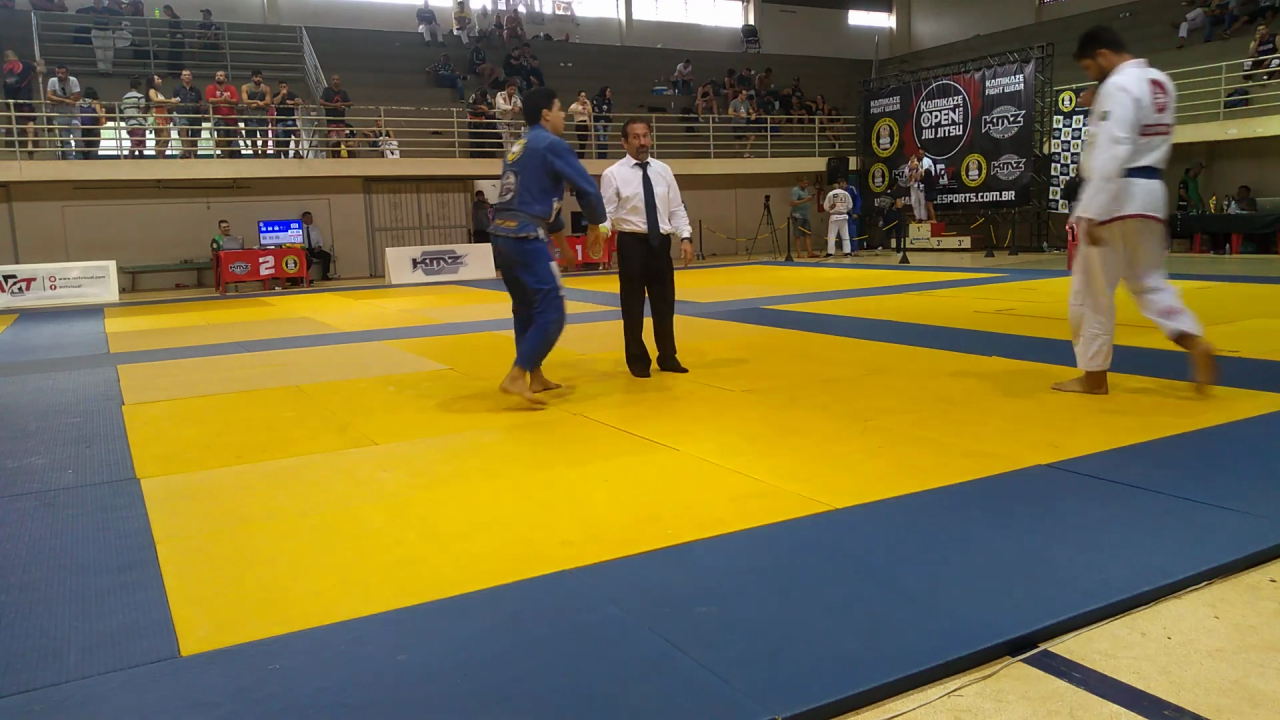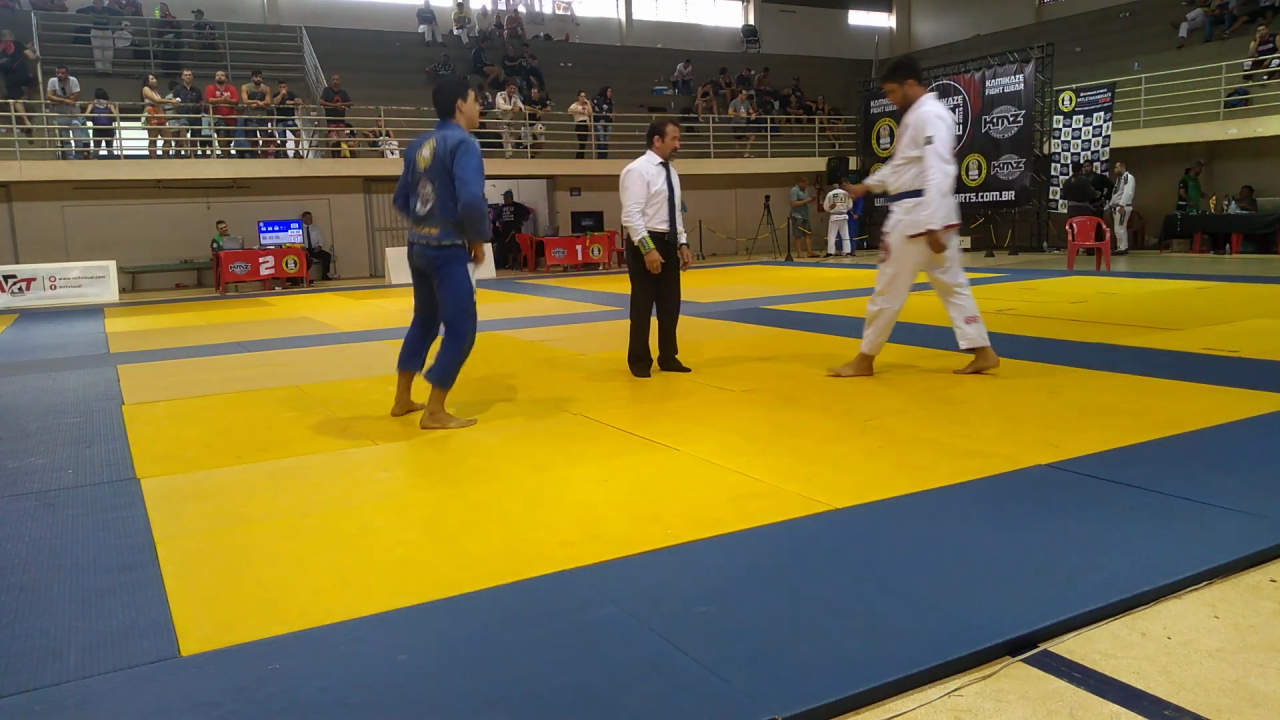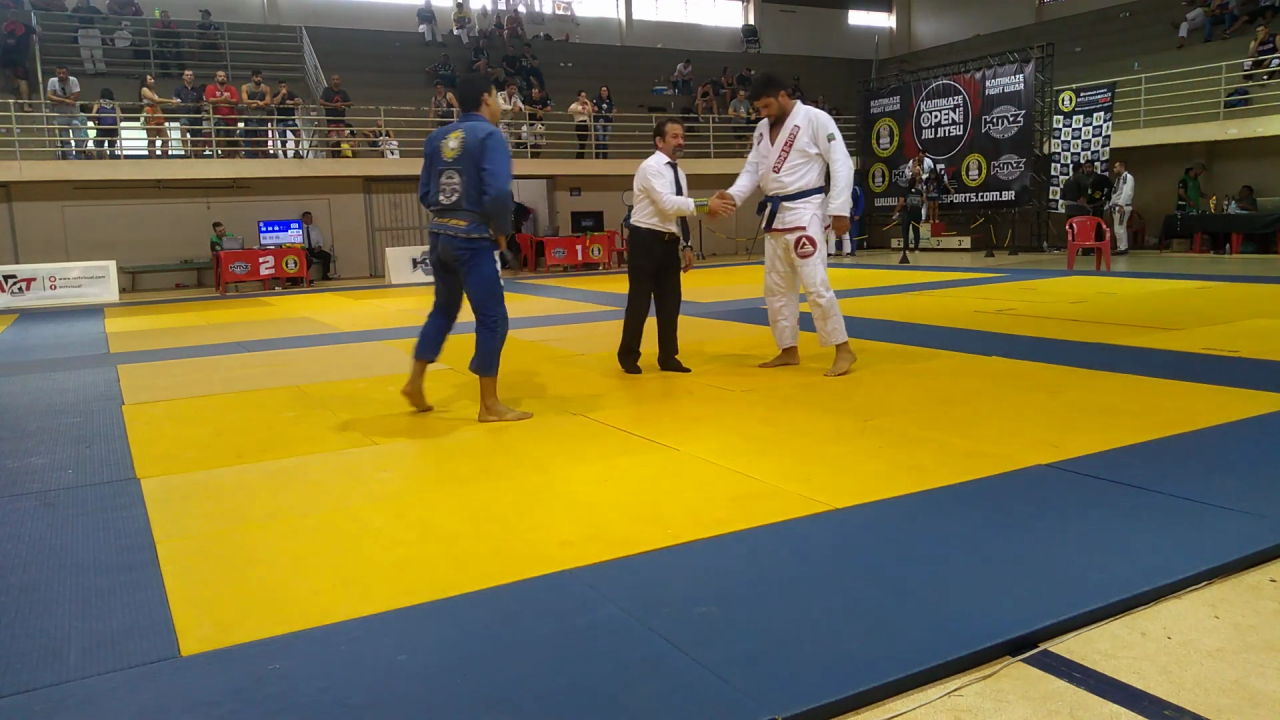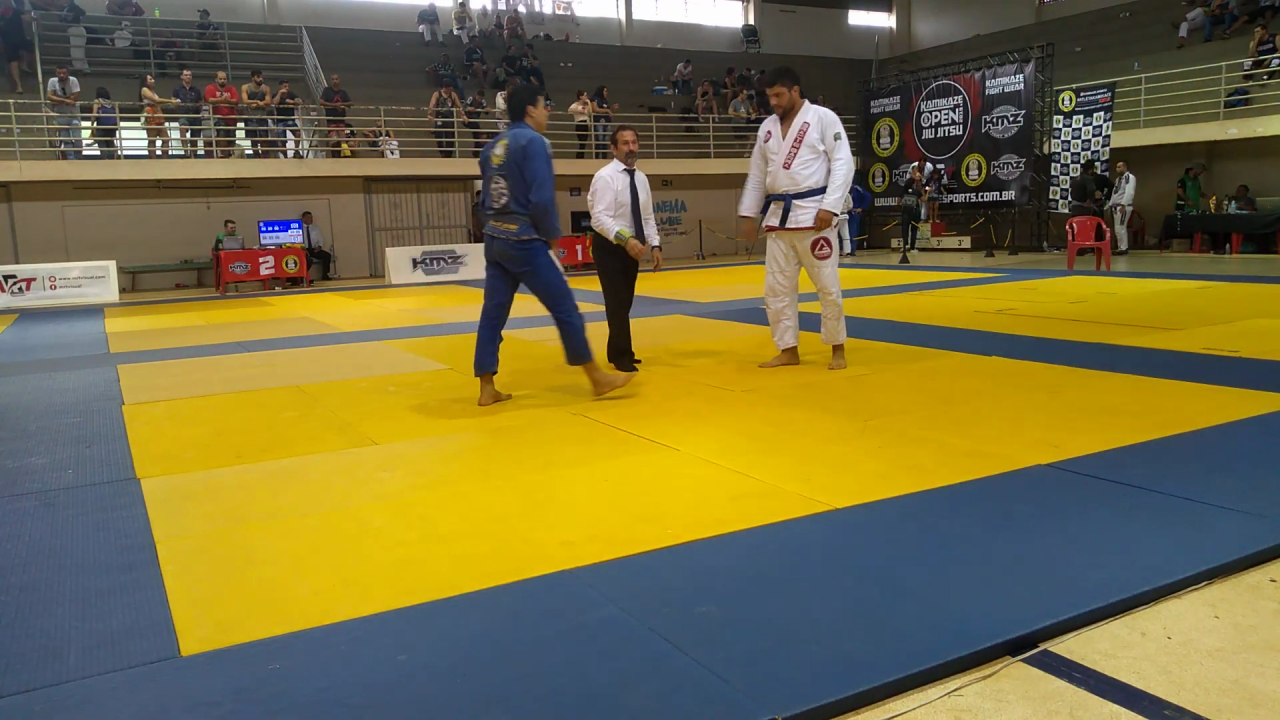
dt=1s
person 1, frame 1
left shoulder: (515, 149)
right shoulder: (551, 144)
right elbow: (586, 187)
left wrist: (557, 230)
right wrist: (595, 224)
left hip: (501, 233)
right hip: (526, 237)
left knee: (526, 308)
right knee: (551, 313)
left ankle: (536, 378)
right ankle: (516, 377)
person 1, frame 2
left shoulder: (419, 146)
right shoulder: (463, 143)
left elbow: (401, 199)
right elbow: (471, 199)
right wrist: (479, 239)
left hip: (418, 244)
right hip: (446, 248)
left knee: (425, 319)
right knee: (461, 328)
left ankle: (403, 398)
right ankle: (434, 411)
person 1, frame 3
left shoulder: (438, 137)
right shoulder: (490, 135)
left elbow: (426, 194)
right elbow: (499, 193)
right wrist: (501, 230)
left hip: (439, 234)
right hip: (472, 239)
left knee: (444, 309)
right knee: (492, 318)
left ankle: (415, 383)
right ankle: (489, 404)
person 1, frame 4
left shoulder: (492, 147)
right shoulder: (534, 142)
right elbow: (542, 199)
right wrist: (551, 235)
left hip: (494, 238)
right hip: (525, 240)
left knee: (493, 312)
right knee: (565, 310)
left ankle: (487, 389)
right ankle: (597, 379)
person 2, frame 1
left shoulder: (1117, 86)
right shoulder: (1161, 84)
left elbow: (1111, 154)
left wrist: (1089, 212)
right wrist: (1101, 121)
left hip: (1119, 196)
right hip: (1150, 191)
left knee: (1090, 290)
right knee: (1149, 282)
left ankle: (1094, 375)
right ankle: (1197, 346)
person 2, frame 2
left shoulder: (929, 116)
right shoulder: (918, 113)
left elbow: (939, 173)
left wrist: (932, 226)
right wrist: (871, 183)
left hip: (920, 213)
right hip: (918, 212)
left knee: (889, 288)
right knee: (951, 284)
left ankle: (866, 359)
right ankle: (982, 352)
person 2, frame 3
left shoulder: (815, 119)
right shoulder: (763, 128)
left elbow: (841, 164)
right elbow: (752, 170)
left wrist: (839, 209)
right wrist: (732, 196)
left hip: (805, 211)
right hip: (775, 214)
left knee: (815, 284)
right knee: (776, 288)
left ankle: (843, 350)
right ankle: (789, 350)
person 2, frame 4
left shoulder: (823, 118)
right shoulder: (767, 127)
left elbow: (843, 164)
right elbow: (757, 174)
left wrist: (829, 206)
right wrist: (748, 213)
left hip: (812, 213)
right hip: (778, 215)
left knee: (827, 285)
right knee: (777, 287)
left ankle: (837, 349)
right ankle: (788, 349)
person 3, frame 1
left shoulder: (663, 170)
right shoulder: (613, 174)
left elbow: (677, 209)
right elbow: (606, 212)
left wrist: (685, 237)
right wrist: (602, 230)
left hip: (660, 243)
right hip: (632, 243)
left knee: (664, 302)
right knee: (633, 305)
left ankle: (667, 356)
right ankle: (638, 360)
person 3, frame 2
left shoulder: (670, 172)
right shoulder: (637, 170)
right elbow: (632, 215)
left wrist: (682, 243)
right wrist: (647, 250)
left hip: (667, 244)
right hip: (645, 245)
left knee: (670, 303)
right knee: (642, 303)
left ankle: (668, 357)
right ankle: (639, 360)
person 3, frame 3
left shoulder: (677, 172)
right shoulder: (650, 168)
right elbow: (668, 204)
left wrist: (685, 245)
right wrist: (706, 204)
left hip: (668, 244)
right hip: (645, 242)
left knee: (670, 302)
right knee: (639, 301)
left ankle: (668, 357)
right ankle: (629, 354)
person 3, frame 4
left shoulder: (641, 178)
right shoulder: (605, 177)
left elbow: (647, 216)
right elbow: (600, 218)
left wrist: (654, 245)
right wrist: (626, 240)
left hip: (629, 247)
right hip: (608, 247)
left knee: (625, 303)
right knee: (617, 303)
left ankle: (617, 351)
right ankle: (621, 355)
